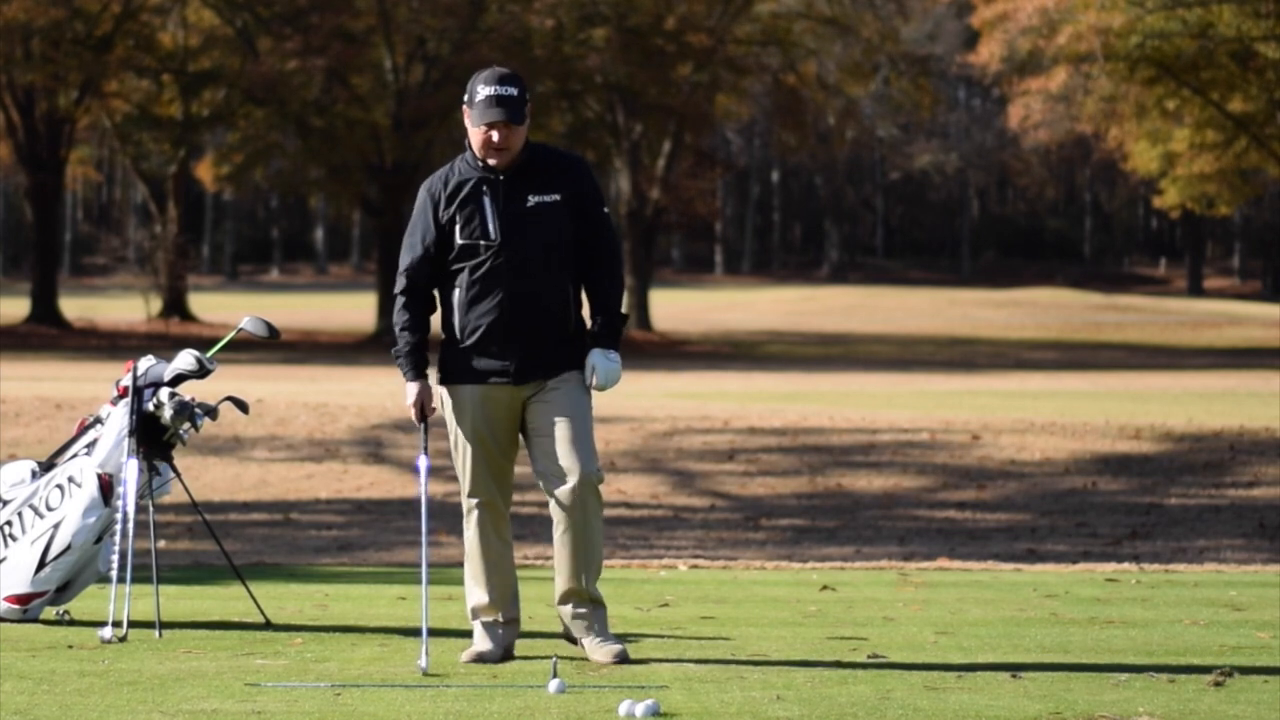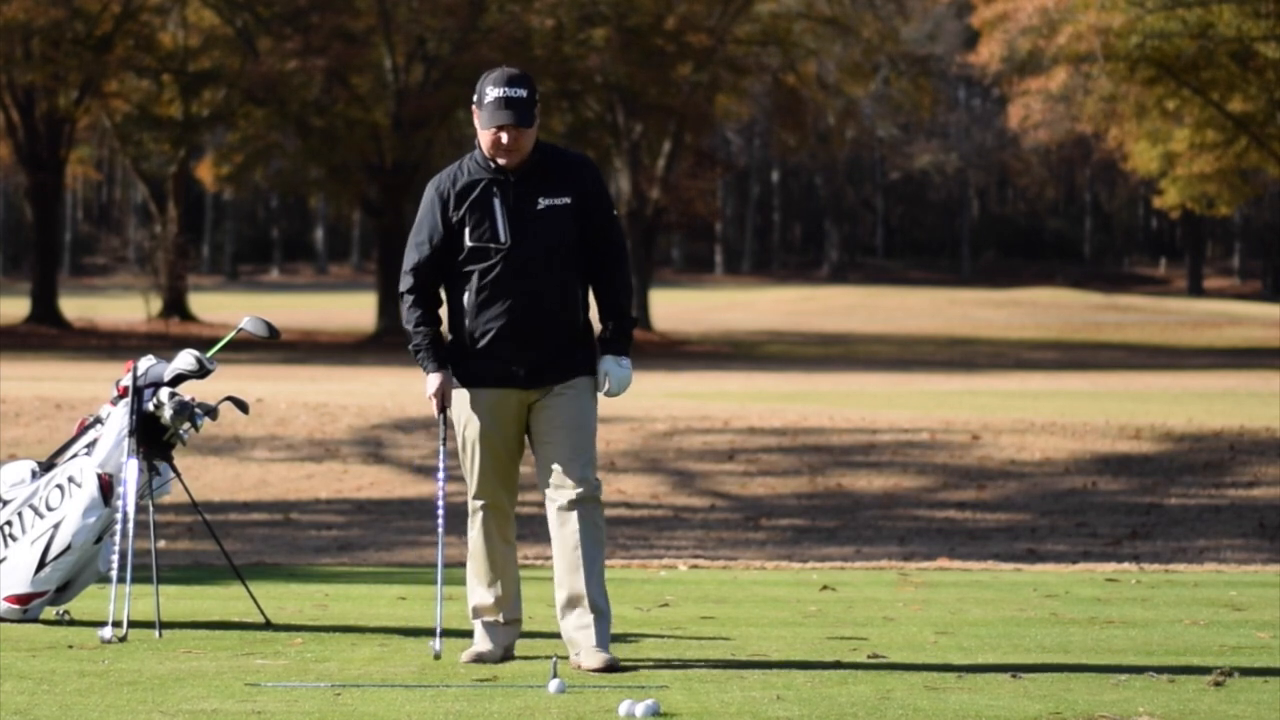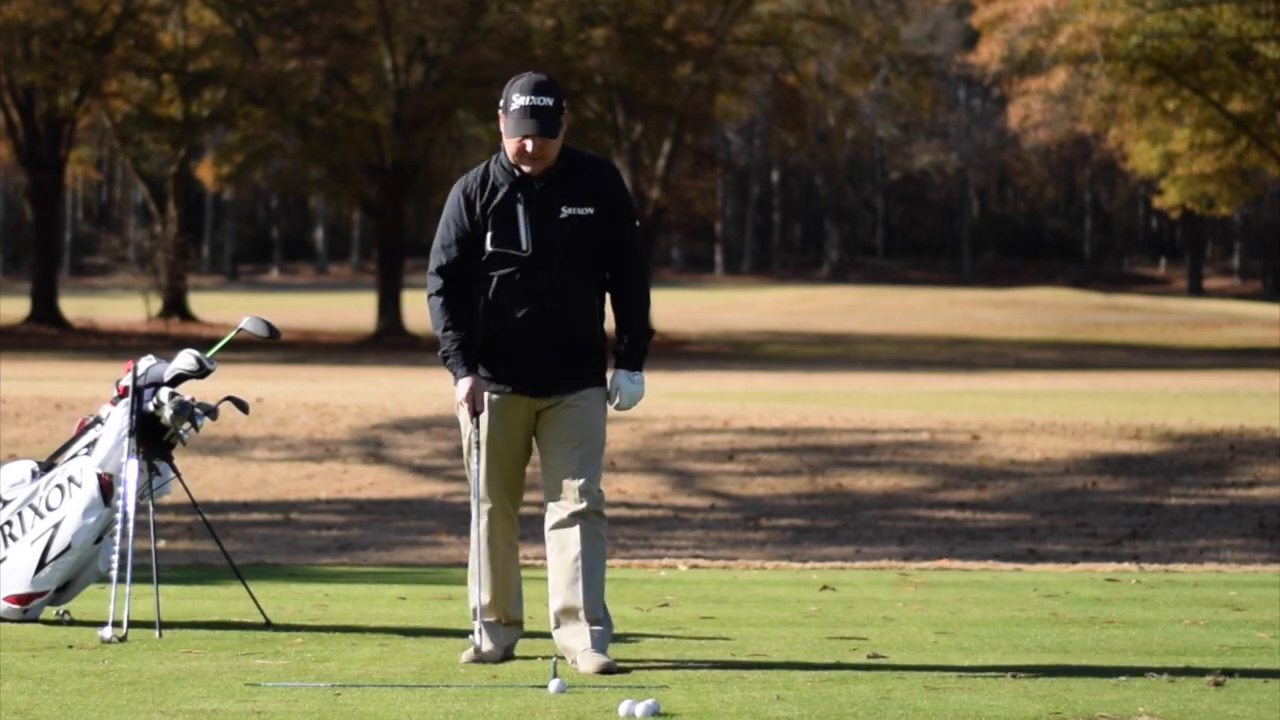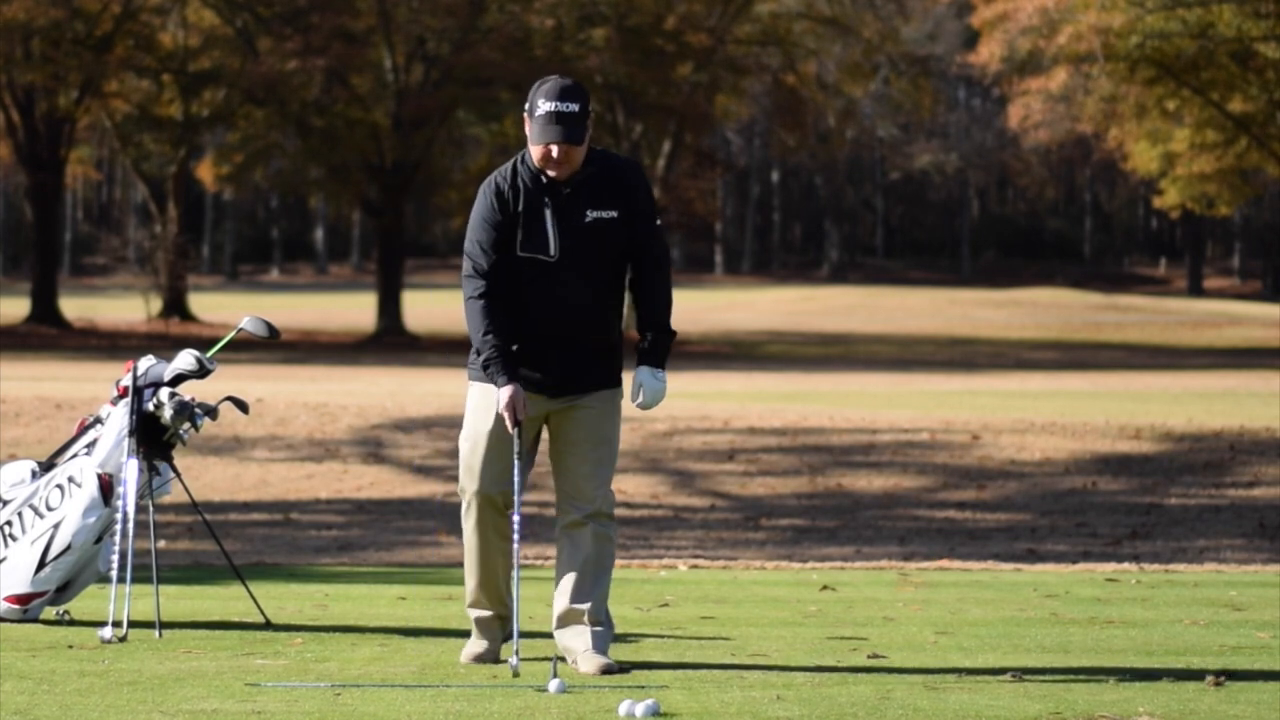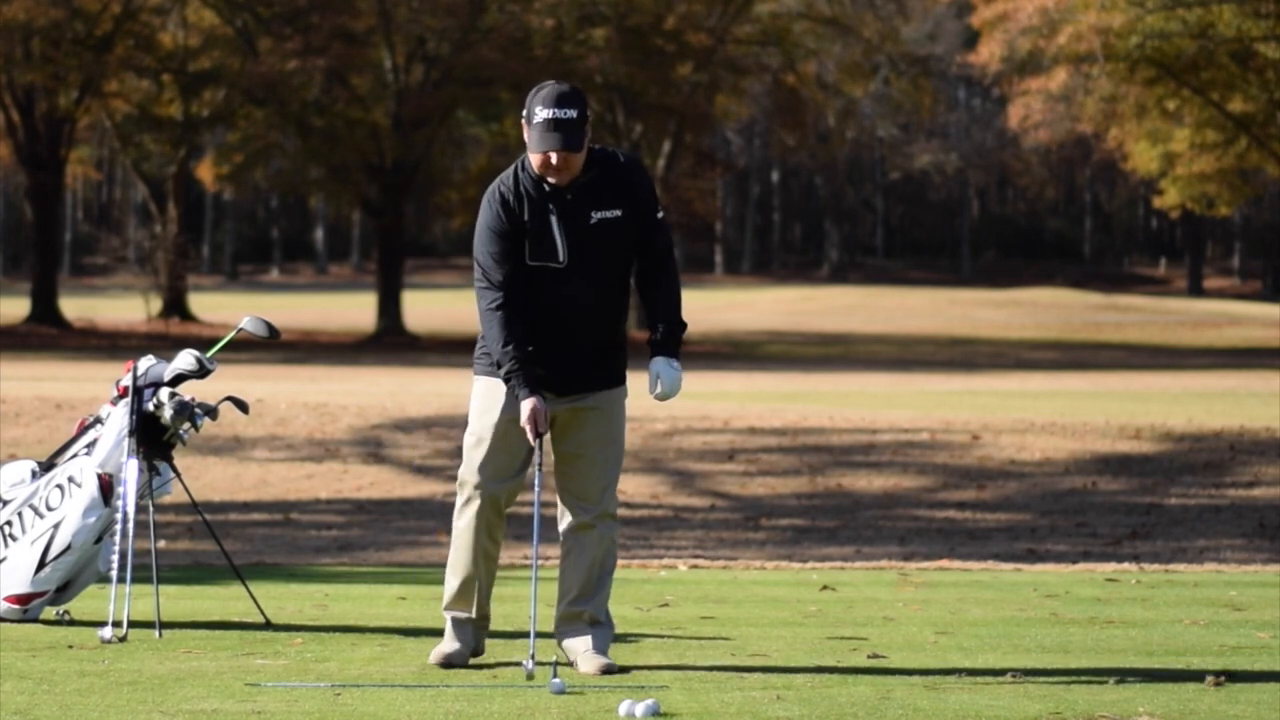
dt=0.2s
person 1, frame 1
left shoulder: (567, 174)
right shoulder: (441, 190)
left elbow: (602, 259)
right elbow: (412, 287)
left wrist: (606, 338)
right wrist: (413, 369)
left hip: (558, 367)
right hip: (473, 374)
left knee: (576, 482)
right knee: (484, 503)
left ankle: (584, 617)
right ankle: (493, 627)
person 1, frame 2
left shoulder: (576, 175)
right shoulder: (449, 188)
left elbow: (609, 262)
right elbow: (417, 283)
left wrist: (616, 343)
right wrist: (433, 363)
left hip: (565, 372)
right hip: (480, 374)
left knee: (574, 492)
right knee: (488, 504)
left ankle: (586, 630)
right ankle: (495, 627)
person 1, frame 3
left shoulder: (600, 182)
right shoulder: (474, 190)
left elbow: (629, 274)
right elbow: (444, 283)
left wrist: (631, 359)
right wrist: (462, 367)
left hip: (576, 380)
right hip: (494, 378)
left knee: (576, 502)
right knee: (494, 506)
left ankle: (582, 633)
right ankle: (497, 628)
person 1, frame 4
left shoulder: (624, 183)
right shoulder: (501, 190)
left elbow: (651, 271)
right elbow: (481, 287)
left wrist: (652, 355)
right wrist: (500, 375)
left hip: (591, 379)
right hip: (509, 375)
left knee: (587, 505)
right knee: (485, 493)
left ankle: (582, 631)
right ankle: (490, 623)
person 1, frame 5
left shoulder: (627, 180)
right shoulder: (505, 196)
left elbow: (657, 265)
right elbow: (496, 299)
left wrist: (666, 346)
right wrist: (524, 386)
left hip: (597, 378)
right hip: (512, 374)
left knee: (592, 508)
right knee: (481, 491)
left ankle: (583, 633)
right ankle: (463, 626)
